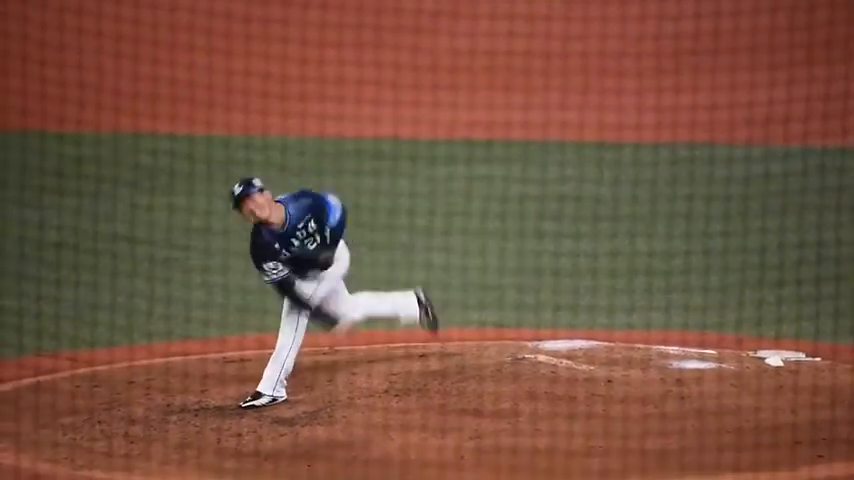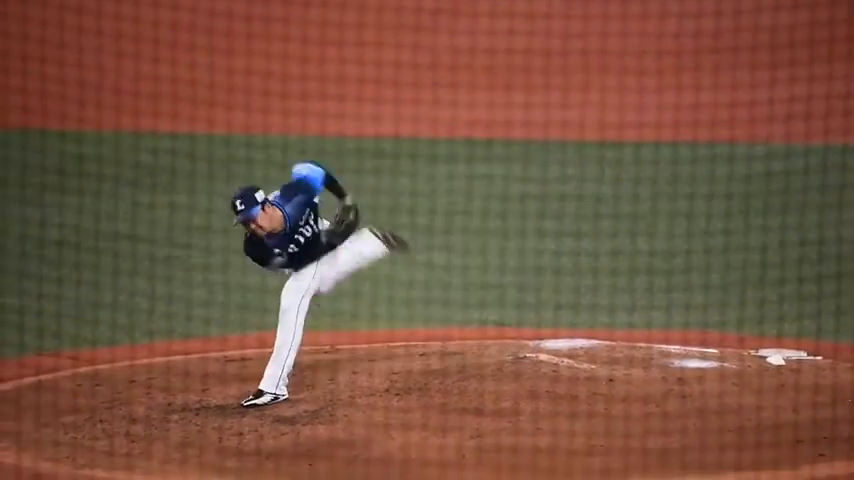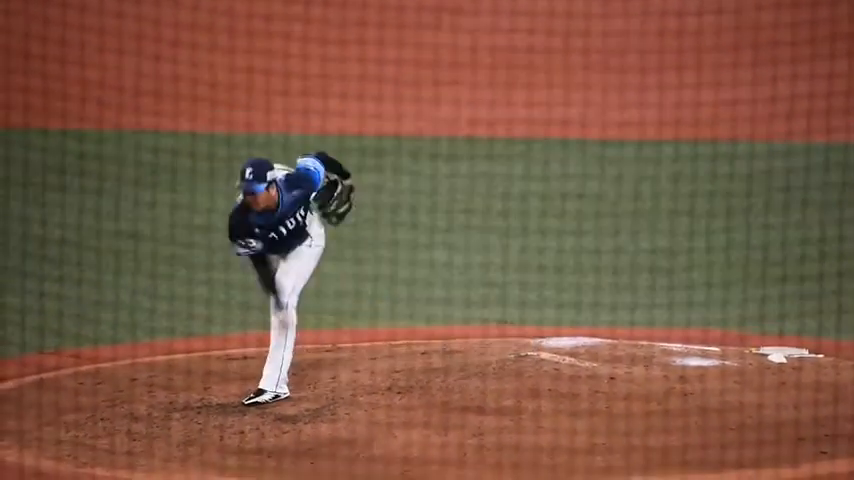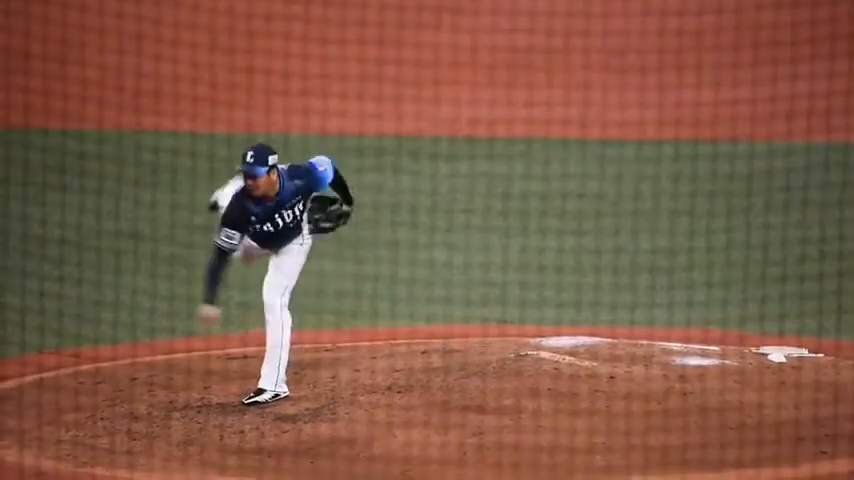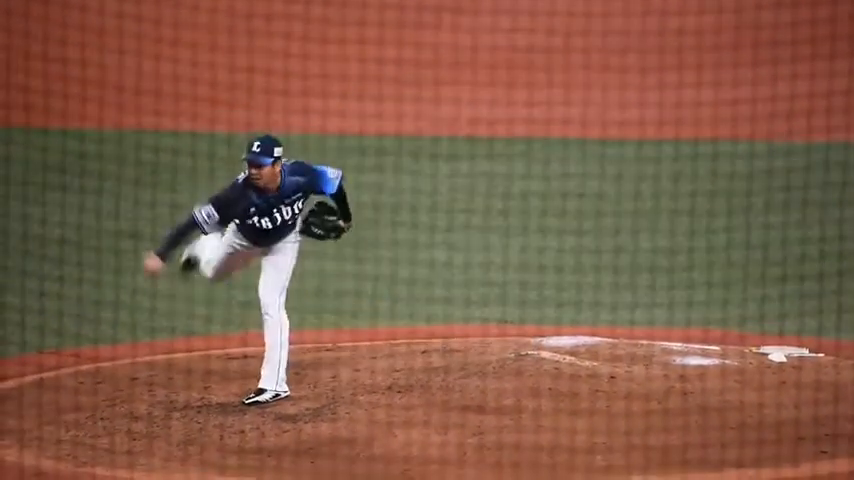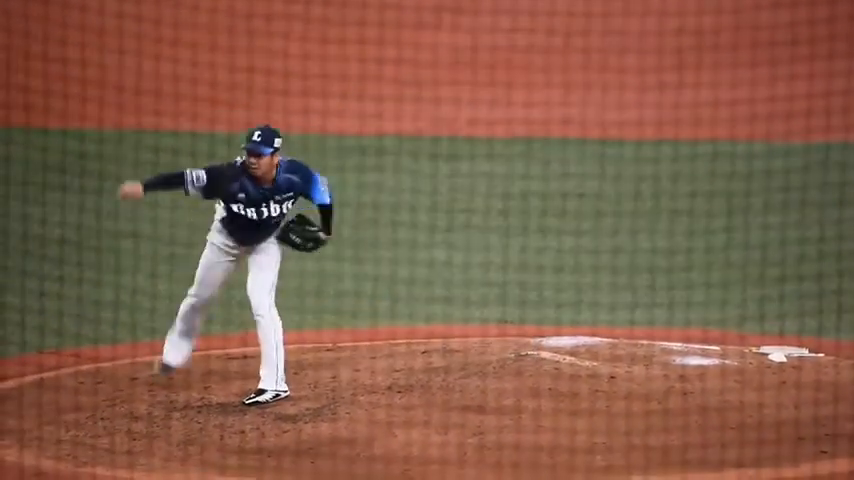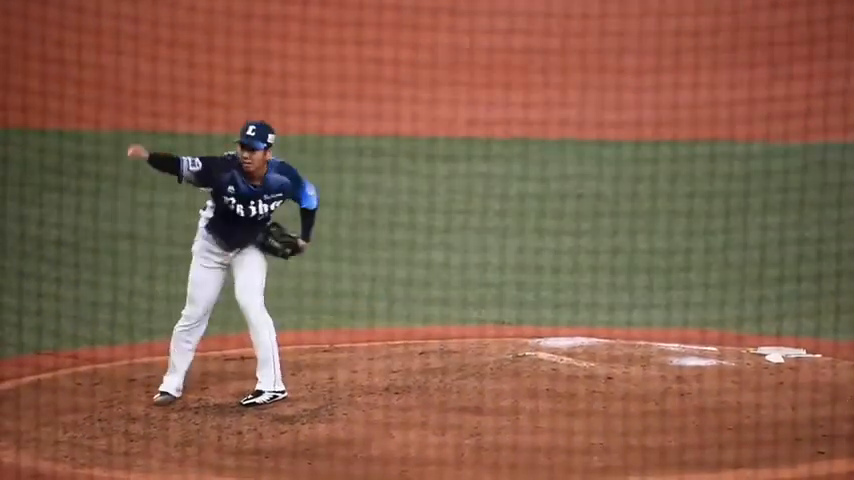
dt=0.1s
person 1, frame 1
left shoulder: (304, 202)
right shoulder: (261, 245)
left elbow: (337, 211)
right elbow: (285, 287)
left wrist: (328, 252)
right wrist: (322, 314)
left hip: (332, 258)
right hip: (306, 272)
left knee: (294, 315)
right knee: (347, 311)
left ankle: (271, 389)
right ankle: (414, 304)
person 1, frame 2
left shoulder: (301, 190)
right shoulder: (256, 246)
left elbow: (312, 170)
right elbow: (288, 264)
left wrist: (345, 200)
left hip: (325, 249)
right hip: (301, 261)
left knee: (291, 306)
left ankle: (273, 387)
right ankle: (377, 240)
person 1, frame 3
left shoulder: (299, 183)
right shoulder: (241, 220)
left elbow: (319, 158)
right elbow: (260, 262)
left wrist: (345, 183)
right wrist: (277, 298)
left hip: (306, 243)
right hip: (273, 248)
left knee: (284, 307)
left ankle: (273, 385)
person 1, frame 4
left shoulder: (299, 177)
right shoulder: (238, 205)
left elbow: (327, 165)
right elbow: (222, 252)
left wrist: (346, 203)
right wrist: (209, 300)
left hip: (293, 243)
right hip: (257, 240)
left knee: (274, 302)
left ankle: (273, 385)
person 1, frame 5
left shoulder: (302, 177)
right shoulder: (240, 191)
left elbow: (335, 179)
right elbow: (195, 221)
left wrist: (345, 218)
right wrist: (161, 254)
left hip: (282, 243)
right hip: (243, 239)
left knee: (271, 304)
right knee: (208, 266)
left ankle: (274, 384)
right ankle: (197, 256)
person 1, frame 6
left shoulder: (294, 175)
right shoulder: (231, 177)
left elbow: (322, 192)
right elbow: (184, 178)
left wrist: (325, 230)
right wrist: (143, 187)
left hip: (265, 243)
right hip: (226, 239)
left knee: (262, 305)
right knee: (198, 299)
left ankle: (274, 384)
right ankle: (175, 352)
person 1, frame 7
left shoulder: (284, 177)
right shoulder: (223, 169)
left elbow: (308, 199)
right elbow: (178, 166)
left wrist: (304, 237)
right wrist: (148, 155)
left hip: (250, 247)
right hip: (212, 245)
left knee: (252, 307)
right knee: (194, 315)
left ankle: (272, 385)
right ankle: (172, 384)
